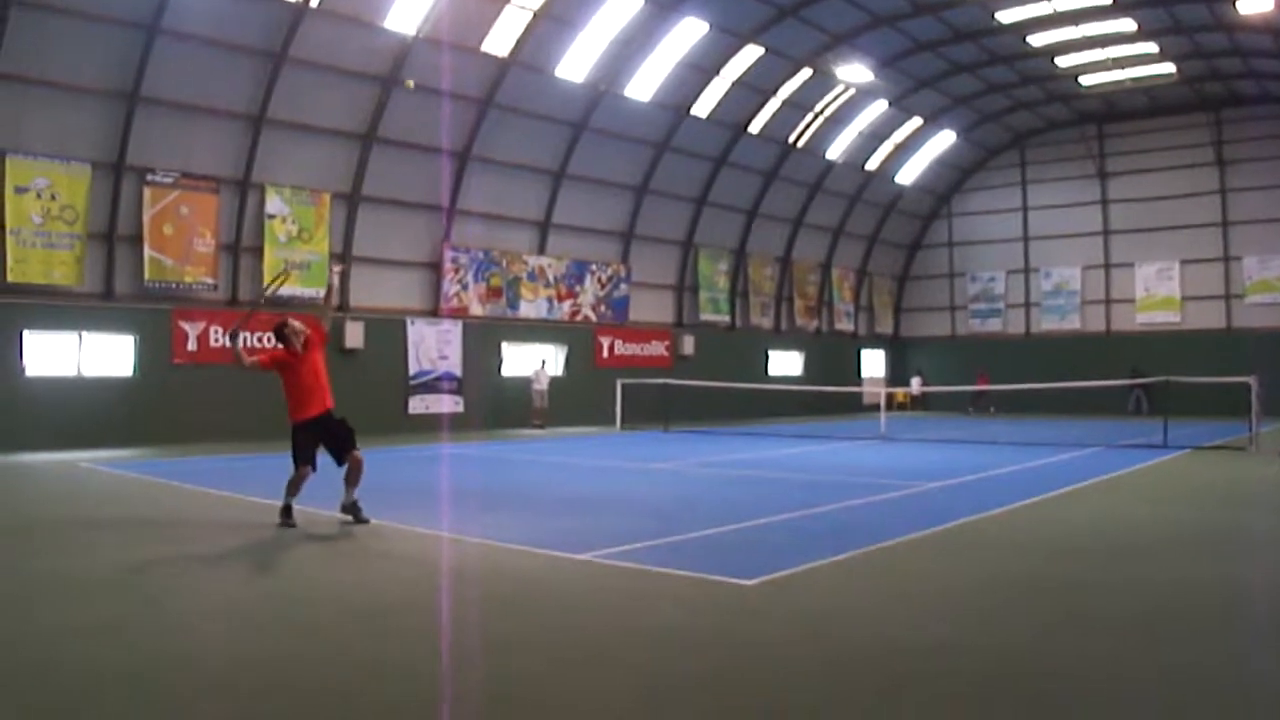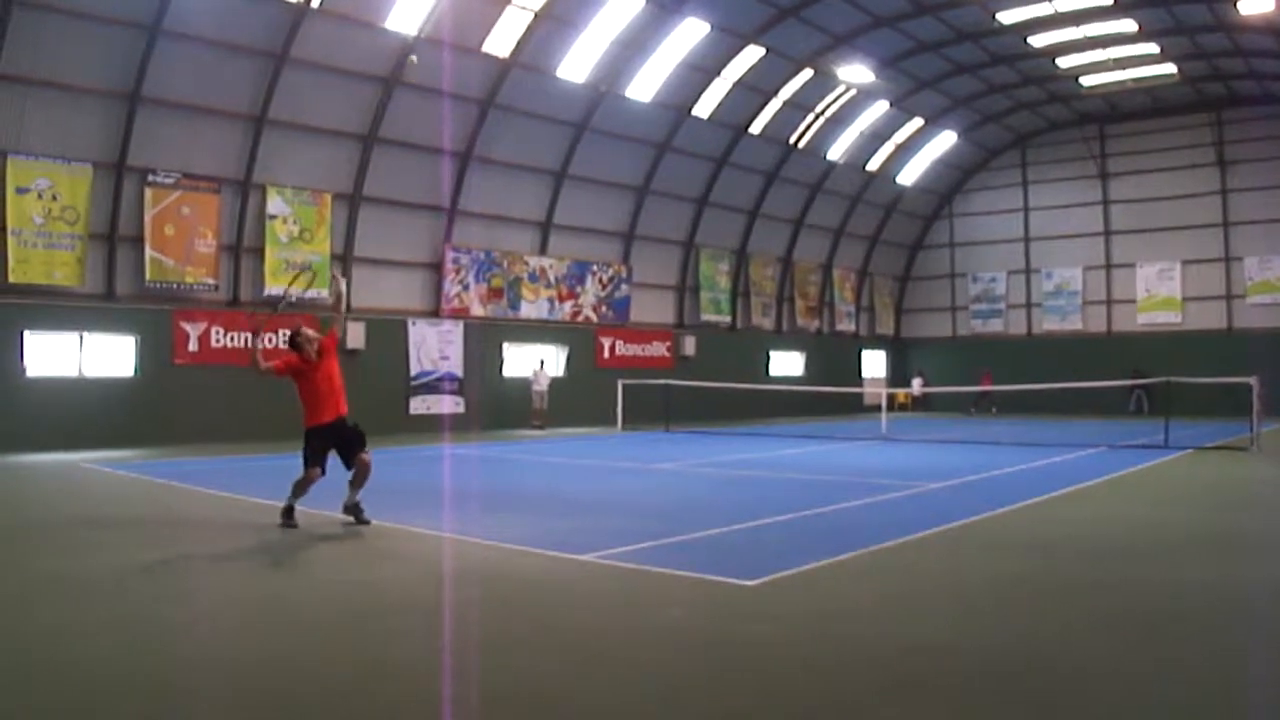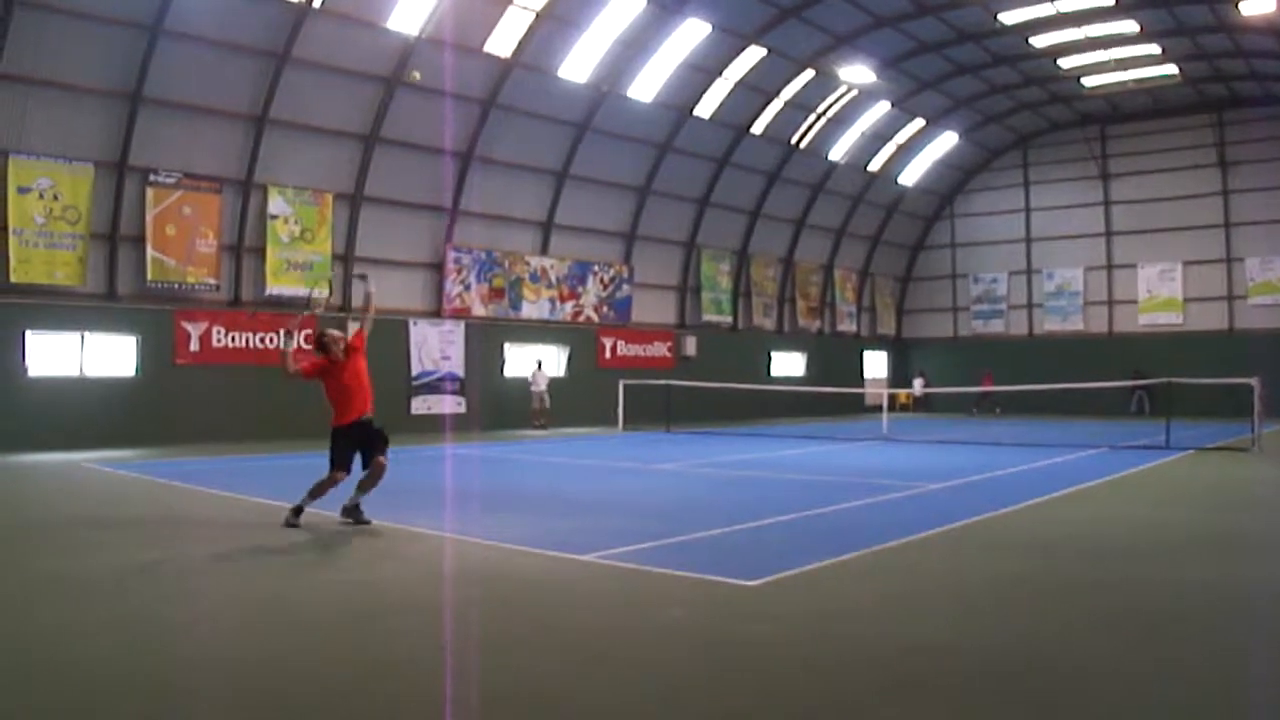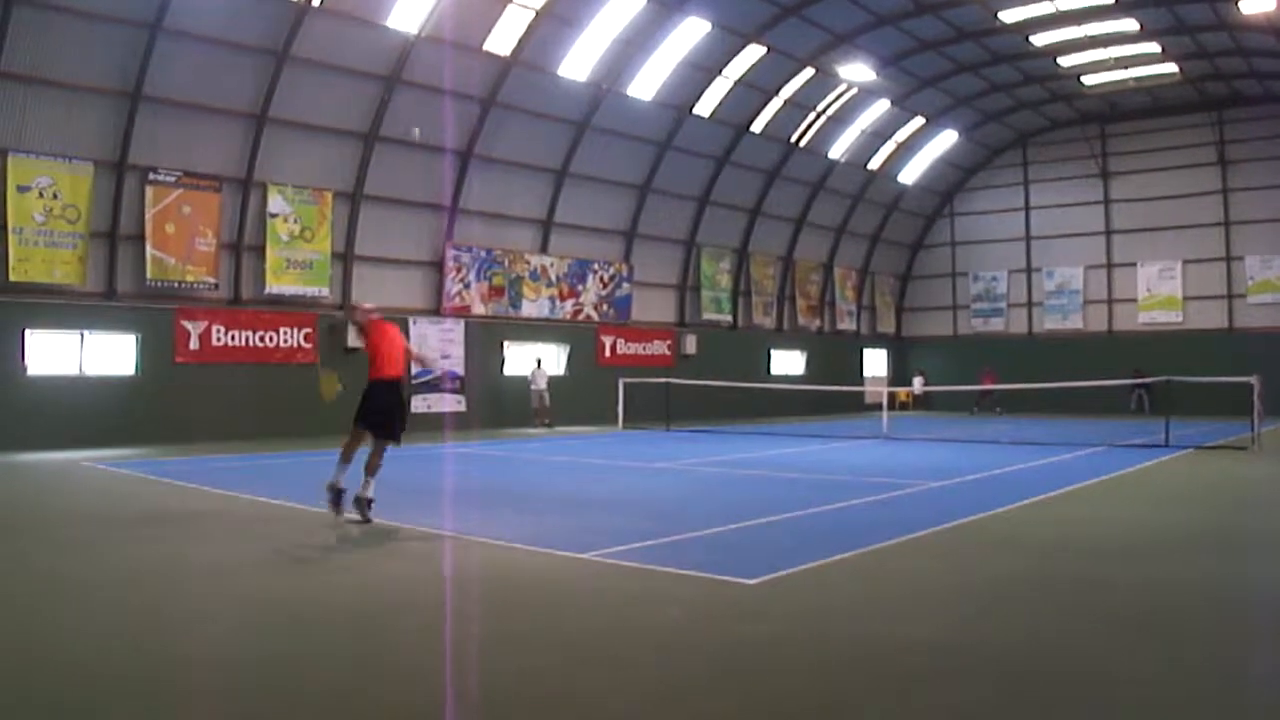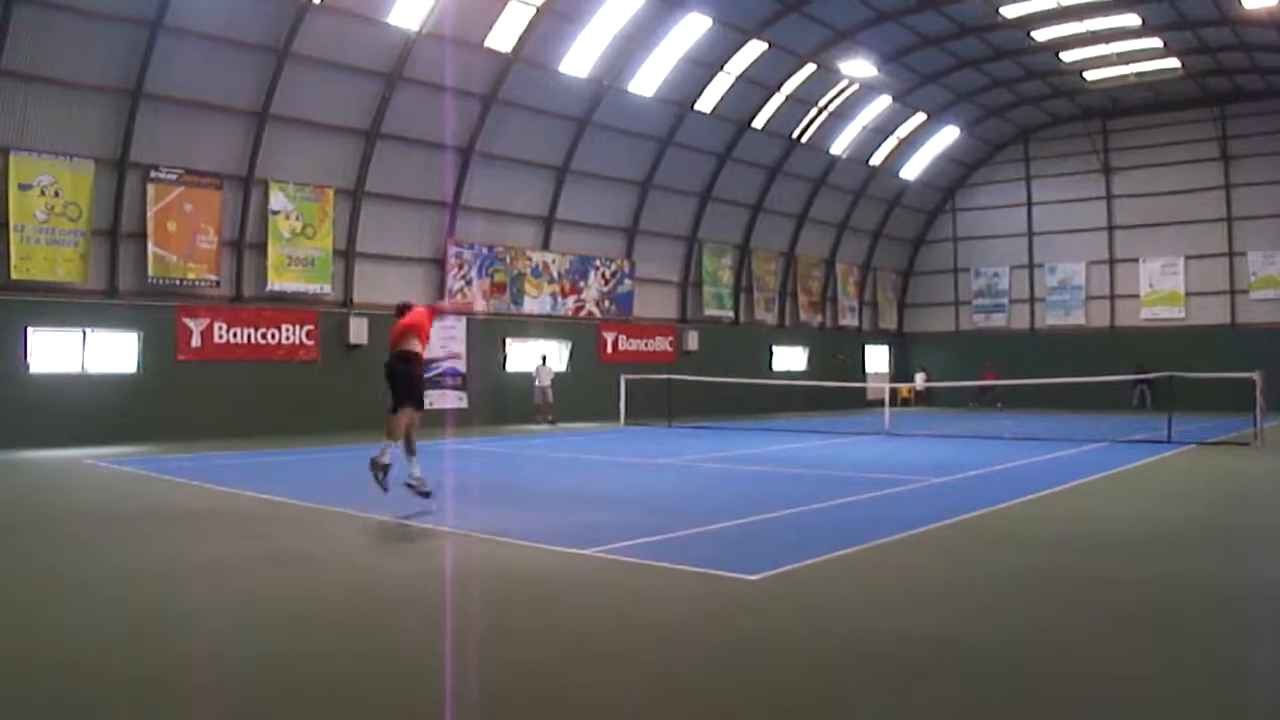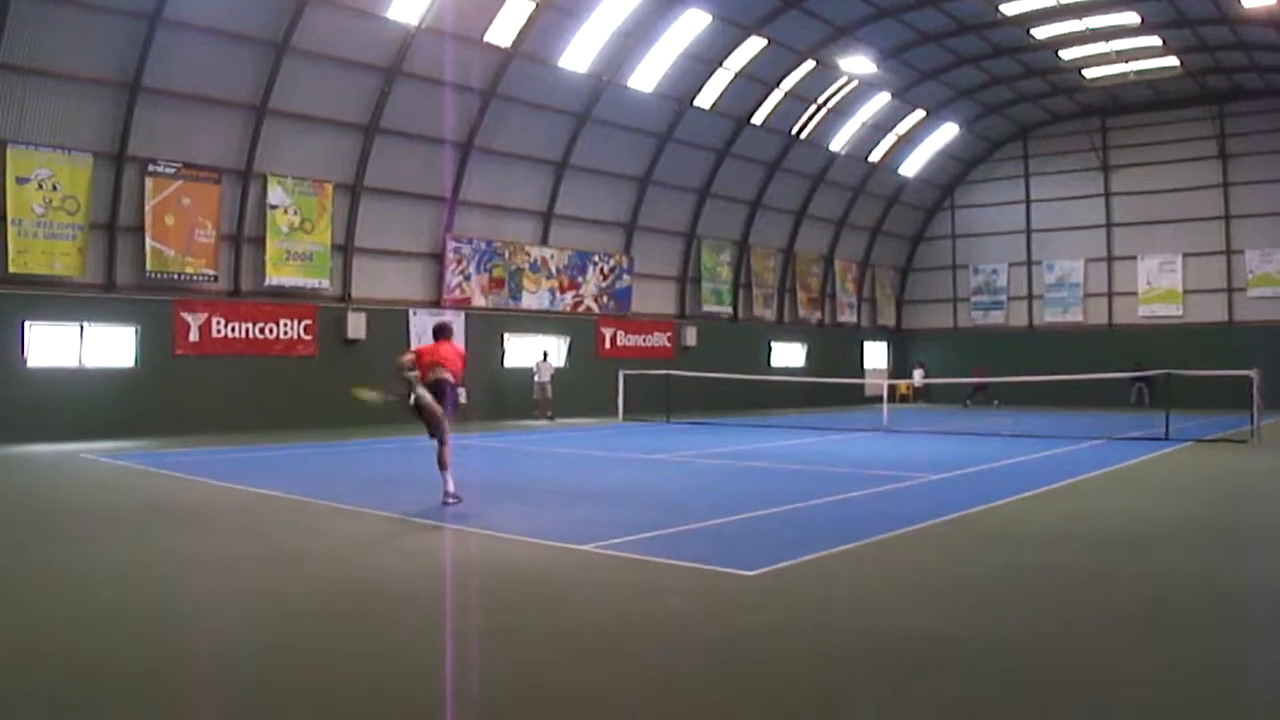
dt=0.2s
person 1, frame 1
left shoulder: (314, 342)
right shoulder: (280, 356)
left elbow: (328, 309)
right elbow: (248, 362)
left wrist: (333, 281)
right wrist: (237, 344)
left hip: (327, 416)
right hip: (303, 422)
left knee: (356, 459)
right knee: (304, 471)
left ankle: (350, 502)
right ankle: (286, 507)
person 1, frame 2
left shoulder: (328, 349)
right shoulder: (294, 364)
left elbow: (338, 316)
right elbow: (262, 367)
left wrist: (340, 290)
right wrist: (257, 343)
left hip: (340, 422)
right hip: (317, 427)
left knee: (364, 462)
right knee: (312, 473)
left ankle: (352, 503)
right ankle: (289, 507)
person 1, frame 3
left shoulder: (354, 348)
right shoulder: (322, 365)
left elbow: (367, 316)
right elbow: (291, 370)
left wrist: (369, 293)
right wrist: (289, 343)
left hip: (365, 423)
right hip: (343, 428)
left knee: (380, 464)
right knee: (336, 477)
left ankle: (353, 504)
right ankle: (299, 507)
person 1, frame 4
left shoulder: (390, 328)
right shoulder: (371, 326)
left elbow: (408, 352)
left hip: (394, 387)
right hip: (381, 386)
left knee: (381, 445)
right knee: (358, 435)
left ankle: (364, 496)
right ankle: (337, 484)
person 1, frame 5
left shoulder: (398, 328)
right shoulder: (421, 313)
right elbow: (442, 307)
left hip: (396, 364)
right hip: (408, 364)
left knee: (410, 422)
right knee: (408, 411)
left ankle: (414, 475)
right ankle: (382, 459)
person 1, frame 6
left shoulder: (422, 350)
right shoulder: (459, 351)
left elbow: (403, 363)
right elbow: (458, 378)
left wrist: (413, 376)
left hip: (427, 384)
right hip: (445, 386)
left knee: (443, 442)
left ankle: (449, 491)
